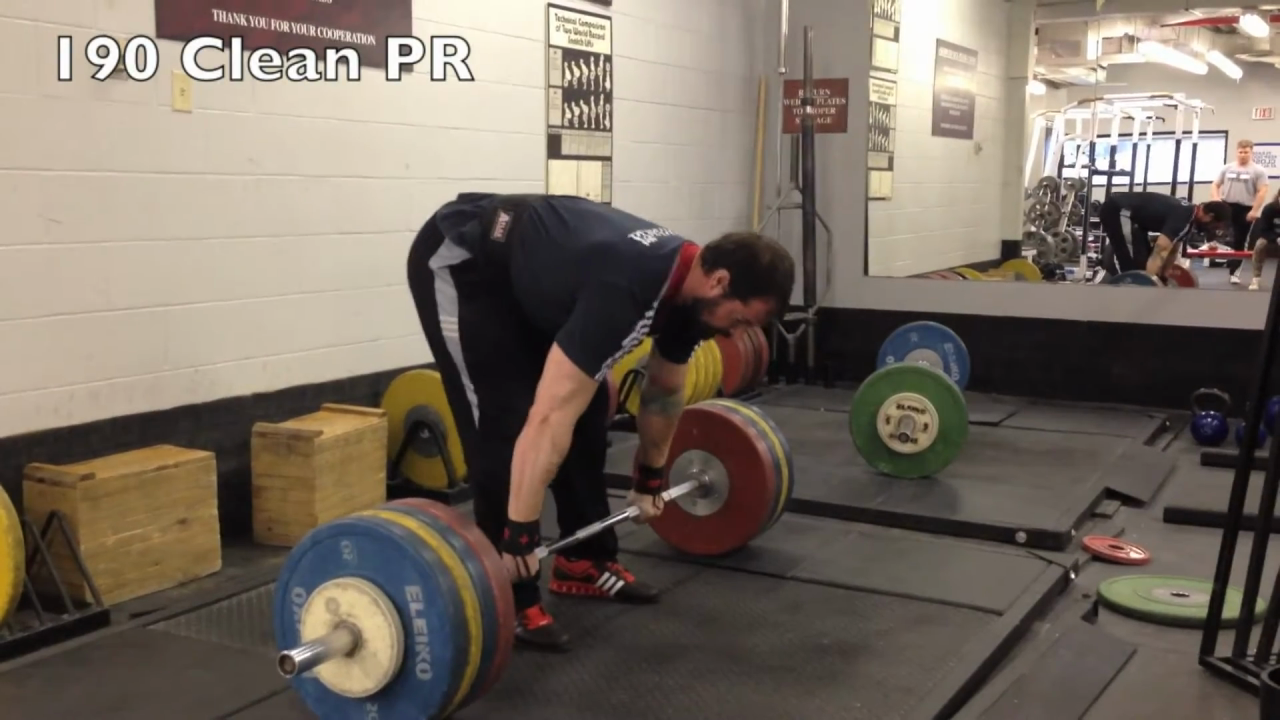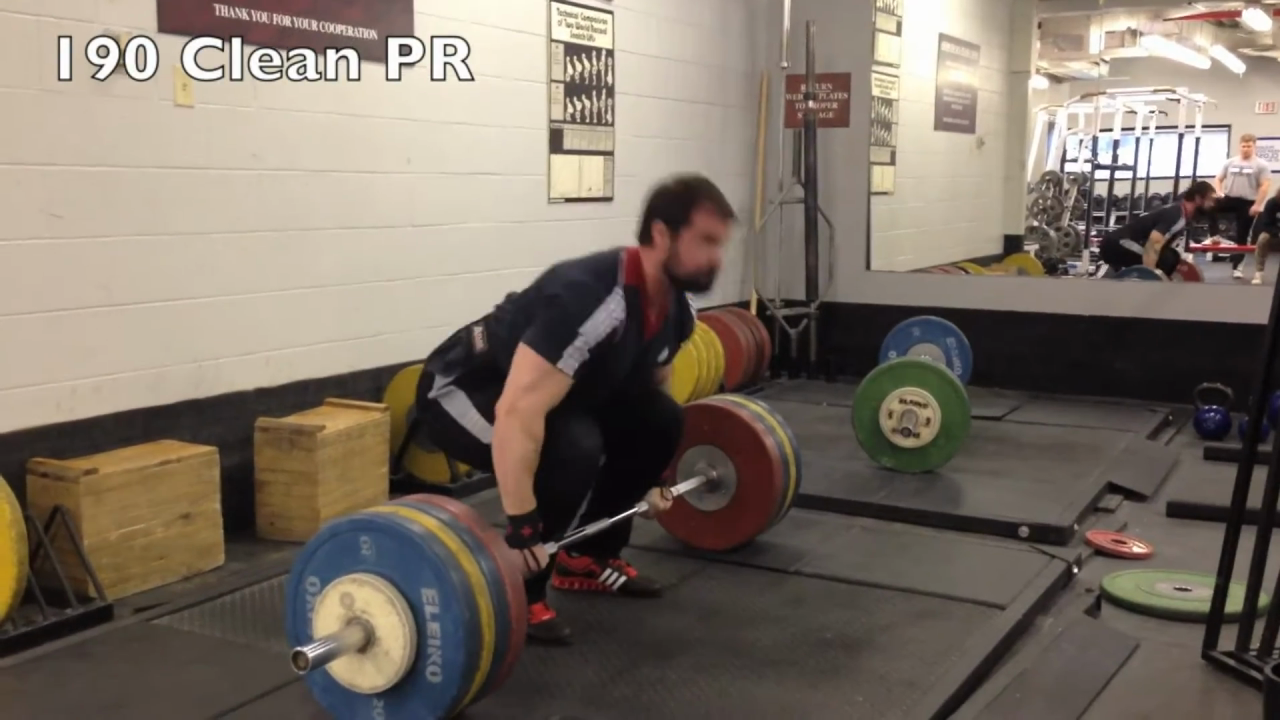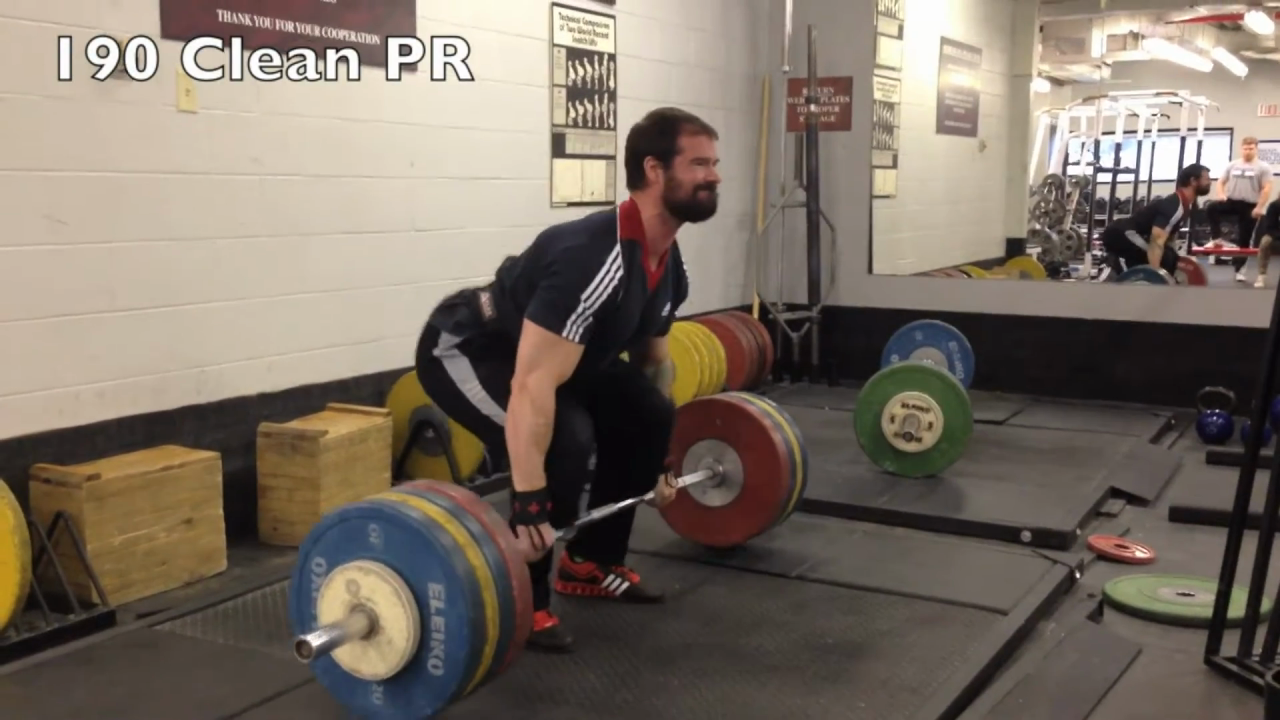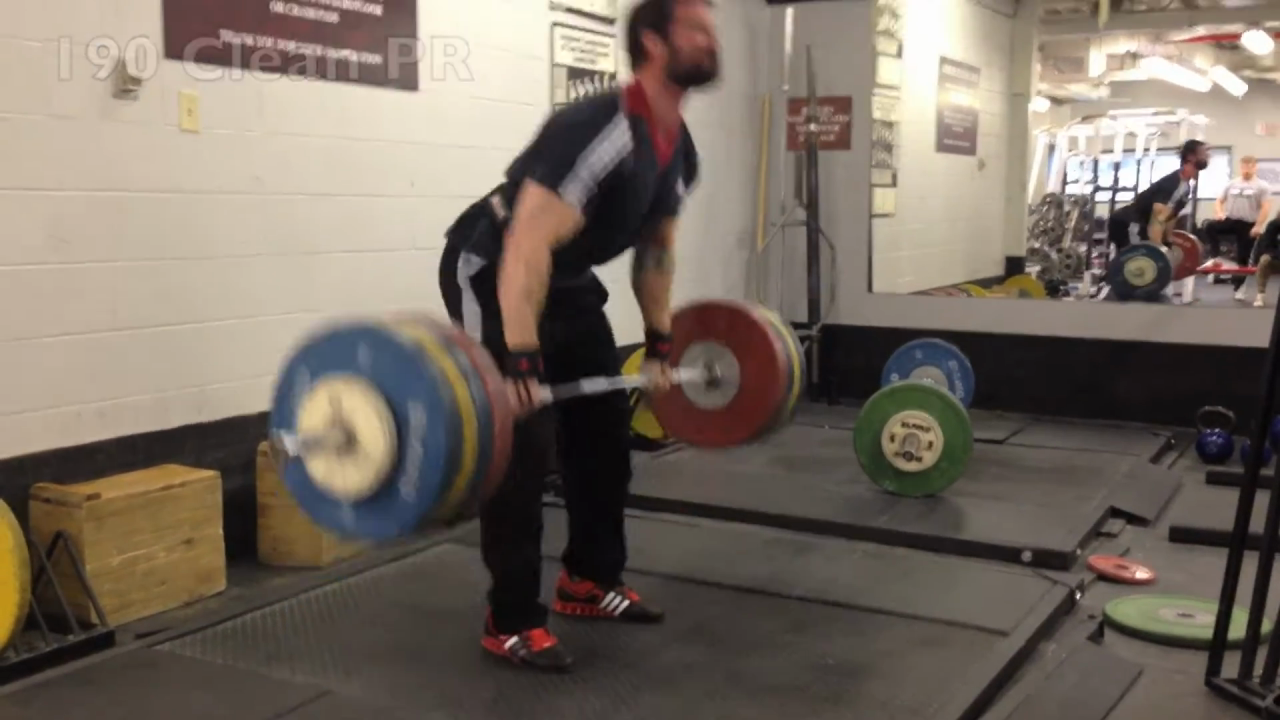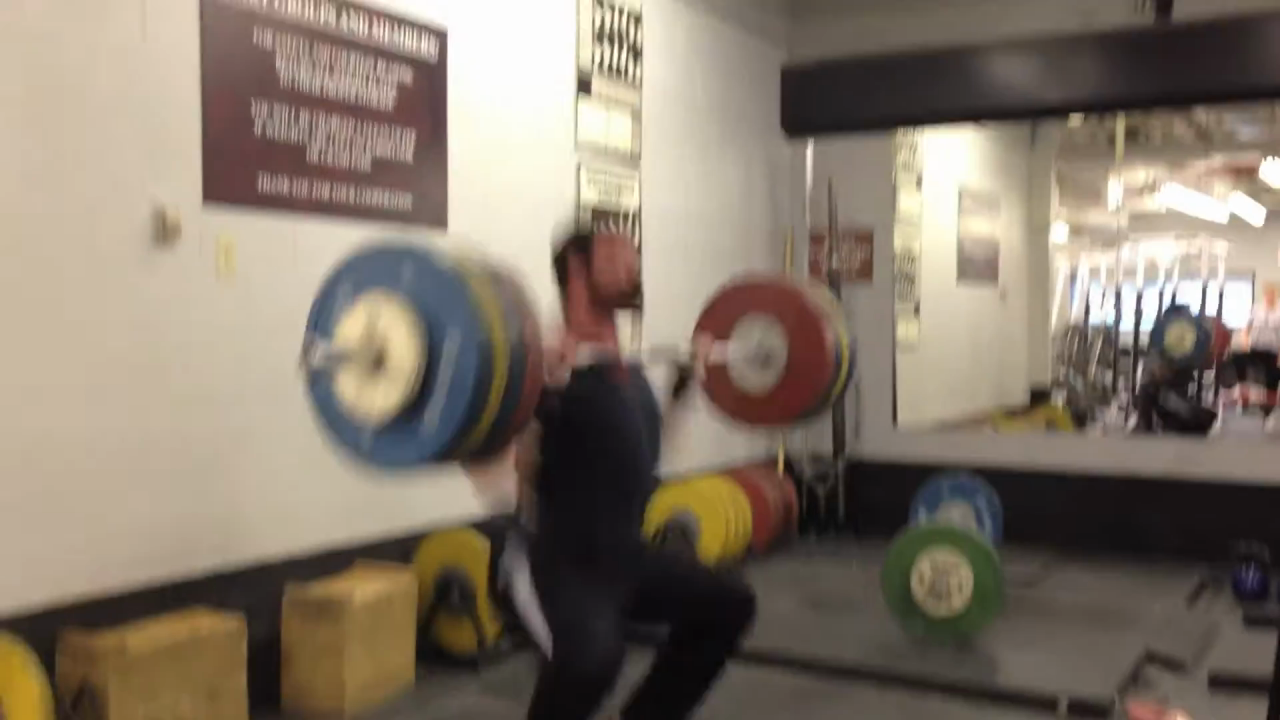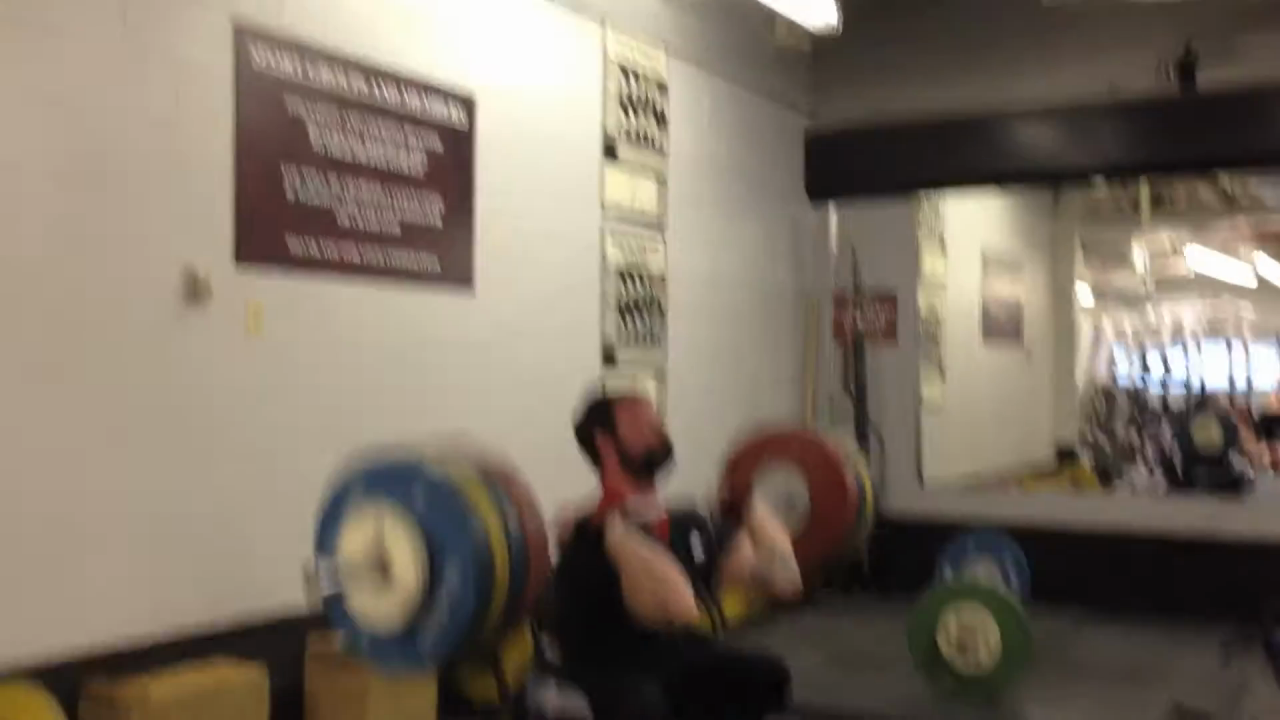
dt=0.5s
person 1, frame 1
left shoulder: (685, 280)
right shoulder: (626, 290)
left elbow: (664, 390)
right elbow: (549, 417)
left wrist: (650, 479)
right wrist: (520, 535)
left hip: (522, 270)
right hip: (460, 261)
left knee: (586, 406)
right knee: (504, 421)
left ankle: (584, 560)
right ankle: (507, 598)
person 1, frame 2
left shoulder: (673, 308)
right shoulder: (590, 300)
left elbow: (653, 386)
right elbow: (516, 413)
left wrist: (653, 478)
right wrist: (522, 529)
right hip: (461, 389)
left knee: (661, 422)
right knee: (575, 451)
left ankle: (589, 557)
person 1, frame 3
left shoulder: (669, 265)
right shoulder: (591, 260)
left elbow: (653, 360)
right elbow: (532, 389)
left wrist: (659, 464)
right wrist: (529, 507)
right hip: (465, 349)
left knee: (650, 417)
right knee: (567, 441)
left ankle: (591, 562)
person 1, frame 4
left shoulder: (680, 153)
right shoulder: (605, 132)
left elbow: (655, 250)
right elbow: (528, 246)
left wrist: (659, 343)
right wrist: (520, 365)
left hip: (567, 279)
right hip: (489, 271)
left knee: (605, 423)
right knee: (523, 438)
left ankle: (591, 581)
right ankle: (512, 623)
person 1, frame 5
left shoulder: (628, 373)
right shoulder: (560, 373)
left elbow: (650, 436)
left wrist: (688, 373)
right wrist: (553, 376)
left hip: (622, 552)
right hip: (555, 566)
left knee: (730, 603)
right knee: (590, 658)
person 1, frame 6
left shoulder: (689, 530)
right shoulder: (596, 544)
left elbow: (784, 579)
right elbow: (679, 609)
left wrist: (743, 505)
right wrist: (610, 534)
left knee: (765, 678)
